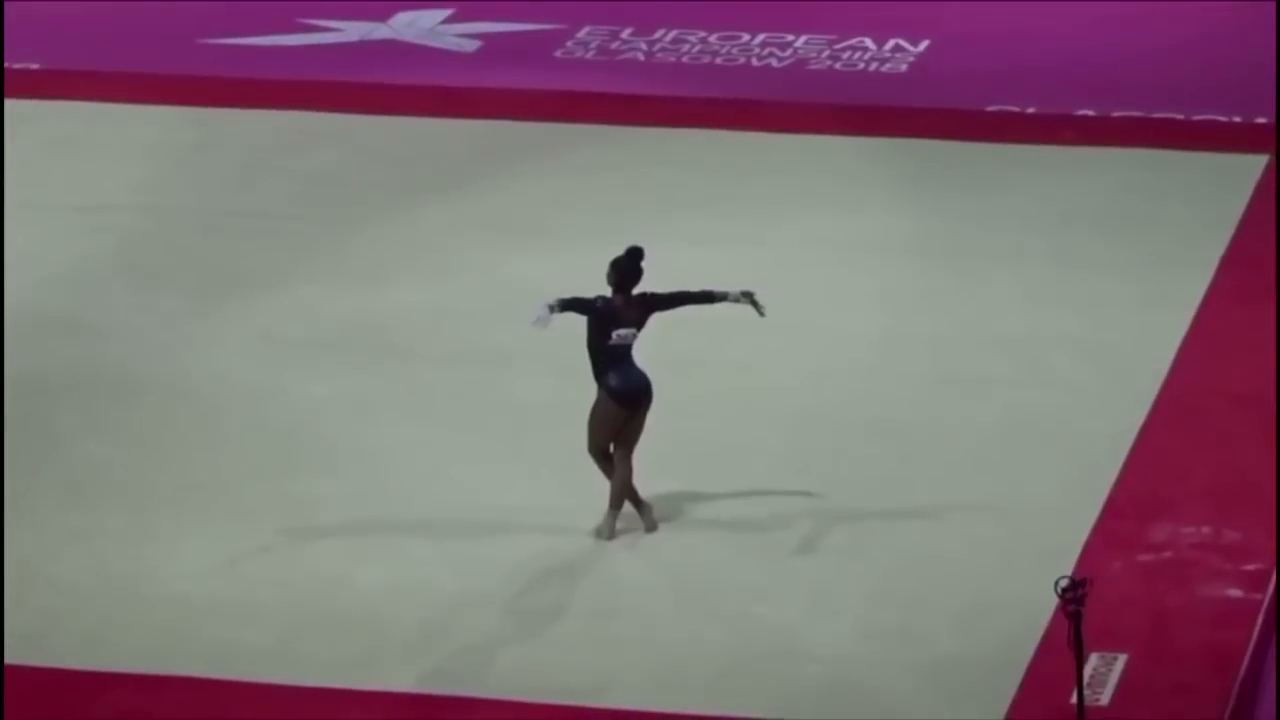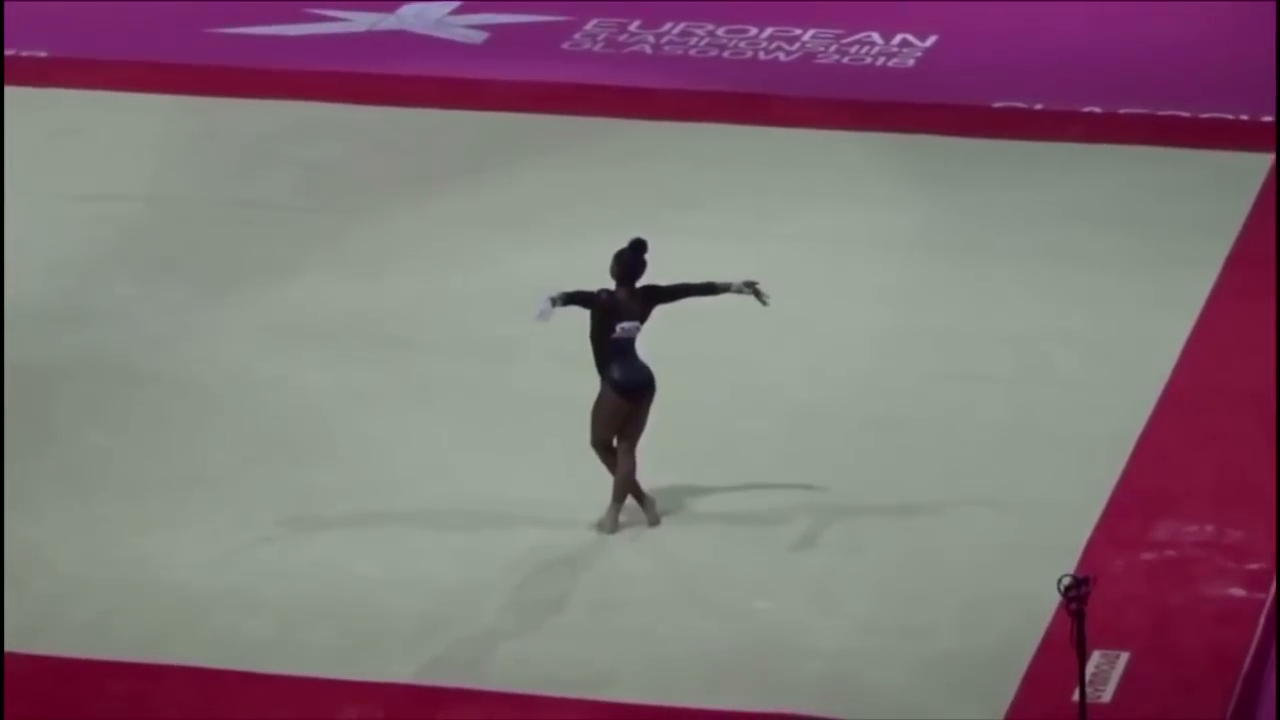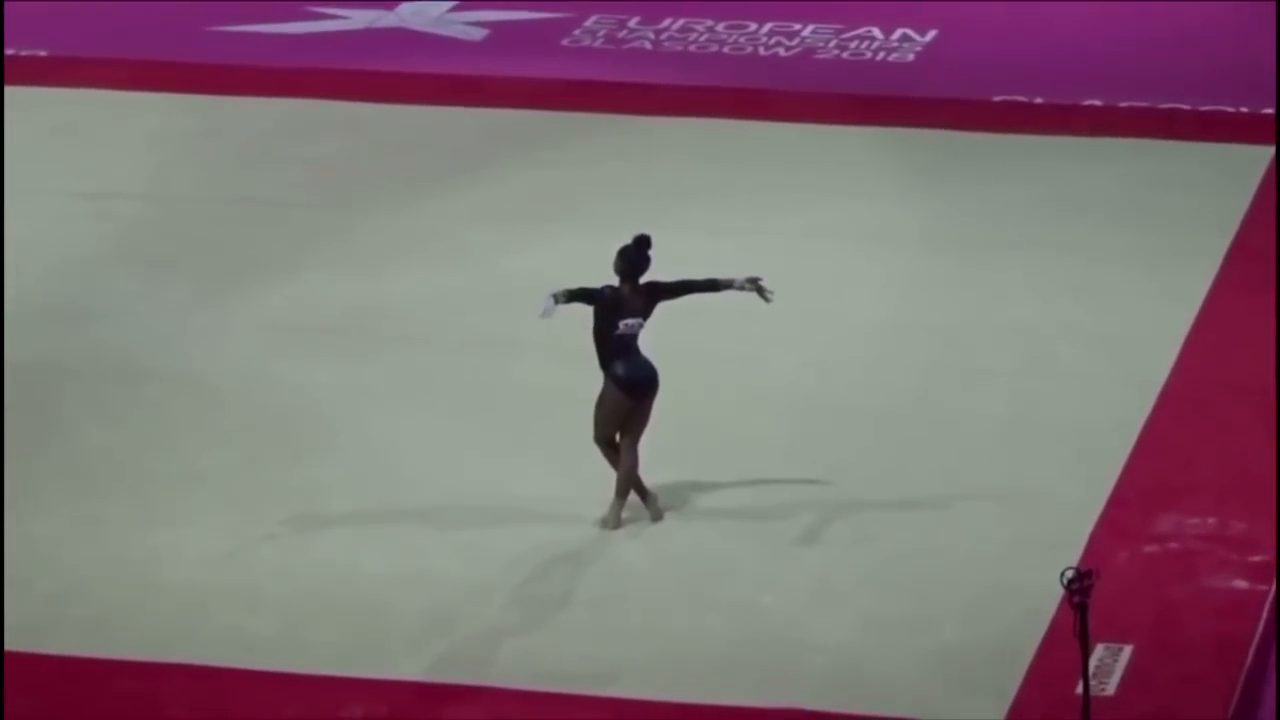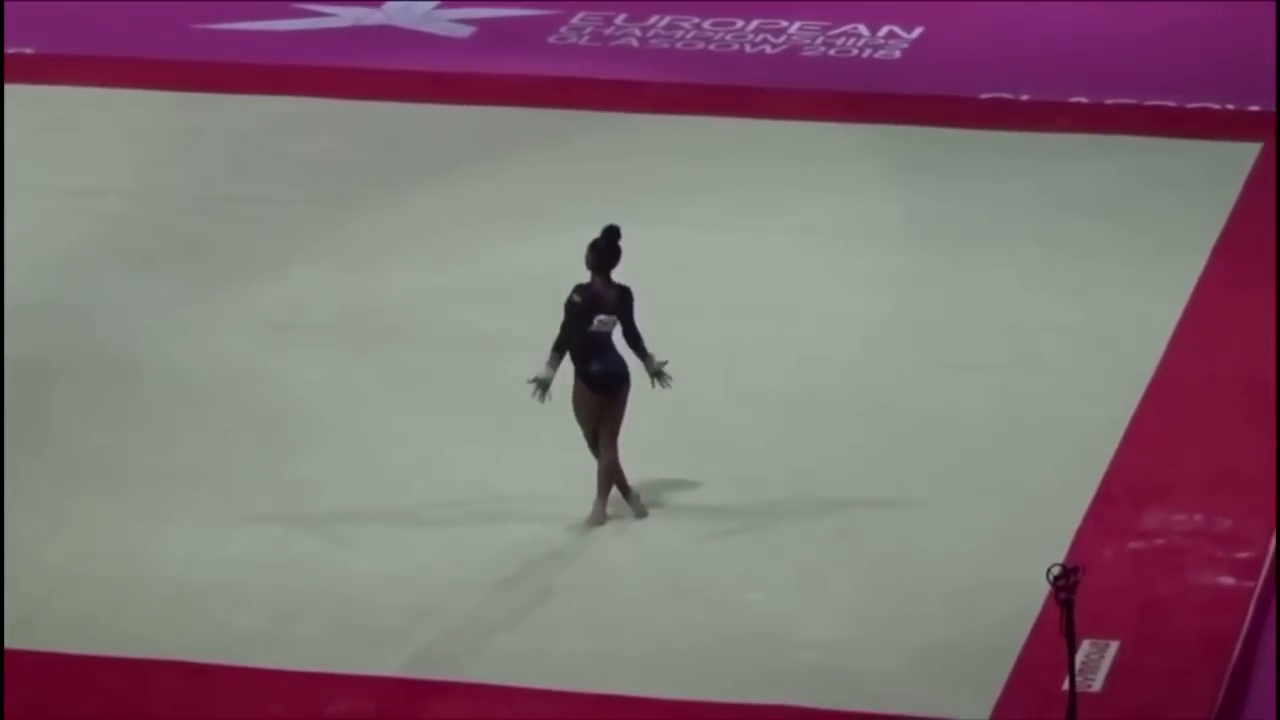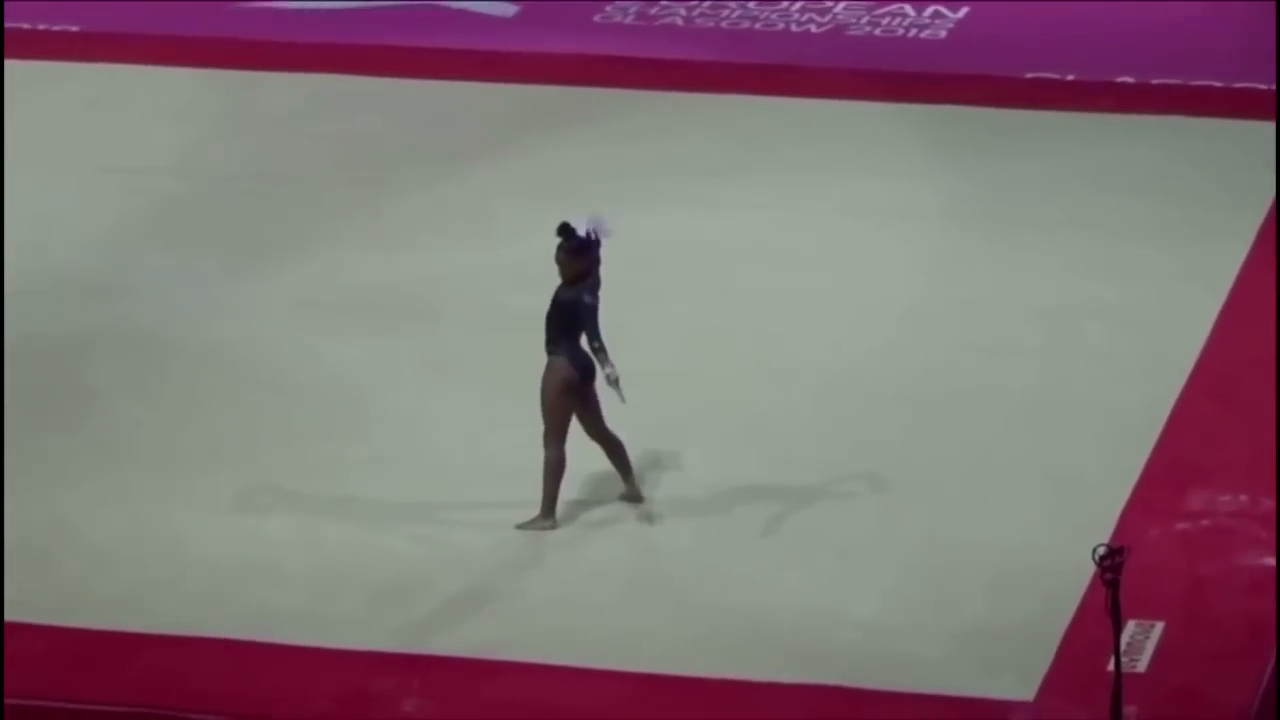
dt=1s
person 1, frame 1
left shoulder: (601, 307)
right shoulder: (644, 304)
left elbow: (574, 303)
right elbow: (689, 297)
left wrist: (552, 306)
right wrist: (732, 296)
left hip: (615, 390)
right hip: (640, 388)
left knee: (598, 450)
right knee: (622, 454)
left ankle: (638, 505)
right ankle: (611, 518)
person 1, frame 2
left shoulder: (604, 301)
right shoulder: (647, 296)
left elbow: (576, 297)
right elbow: (693, 288)
left wrist: (554, 300)
right wrist: (736, 286)
left hip: (619, 383)
right hip: (643, 380)
left knee: (601, 443)
right knee: (626, 448)
left ankle: (641, 499)
right ankle: (614, 512)
person 1, frame 3
left shoulder: (608, 297)
right shoulder: (650, 293)
left elbow: (581, 294)
right elbow: (695, 286)
left wrist: (558, 297)
right wrist: (739, 283)
left hip: (622, 378)
right hip: (646, 375)
left knee: (604, 439)
right knee: (628, 444)
left ankle: (644, 496)
right ankle: (617, 508)
person 1, frame 4
left shoulder: (582, 295)
right shoulder: (623, 294)
left elbow: (567, 334)
right elbow: (632, 333)
left wrist: (549, 371)
right wrist: (650, 363)
left hip: (592, 374)
right hip: (618, 371)
left knee: (596, 441)
right knee: (608, 441)
left ankle: (627, 495)
right ankle: (603, 505)
person 1, frame 5
left shoulder: (583, 293)
right shoulder: (587, 278)
left elbow: (592, 333)
right elbow: (594, 236)
left wrist: (607, 366)
right wrist: (594, 233)
left hip: (564, 365)
right hip: (576, 364)
left knee: (553, 441)
right knee: (600, 431)
left ankle: (547, 515)
right ankle: (632, 487)
